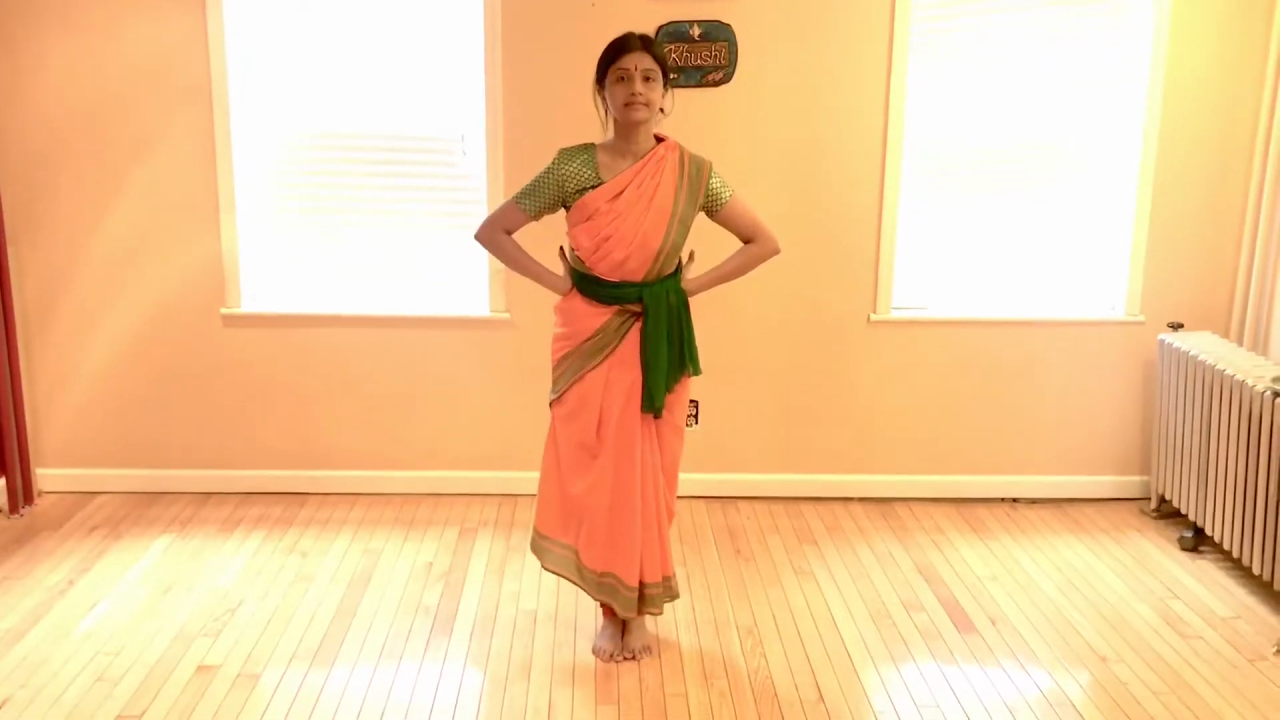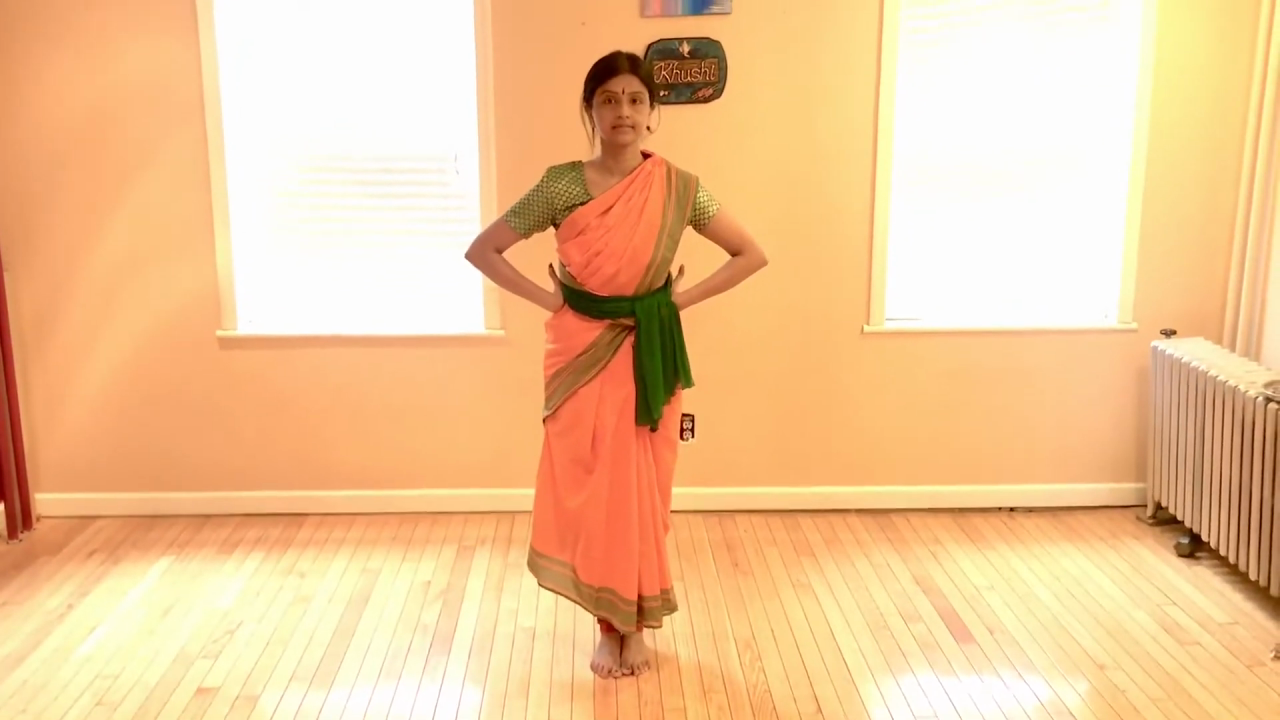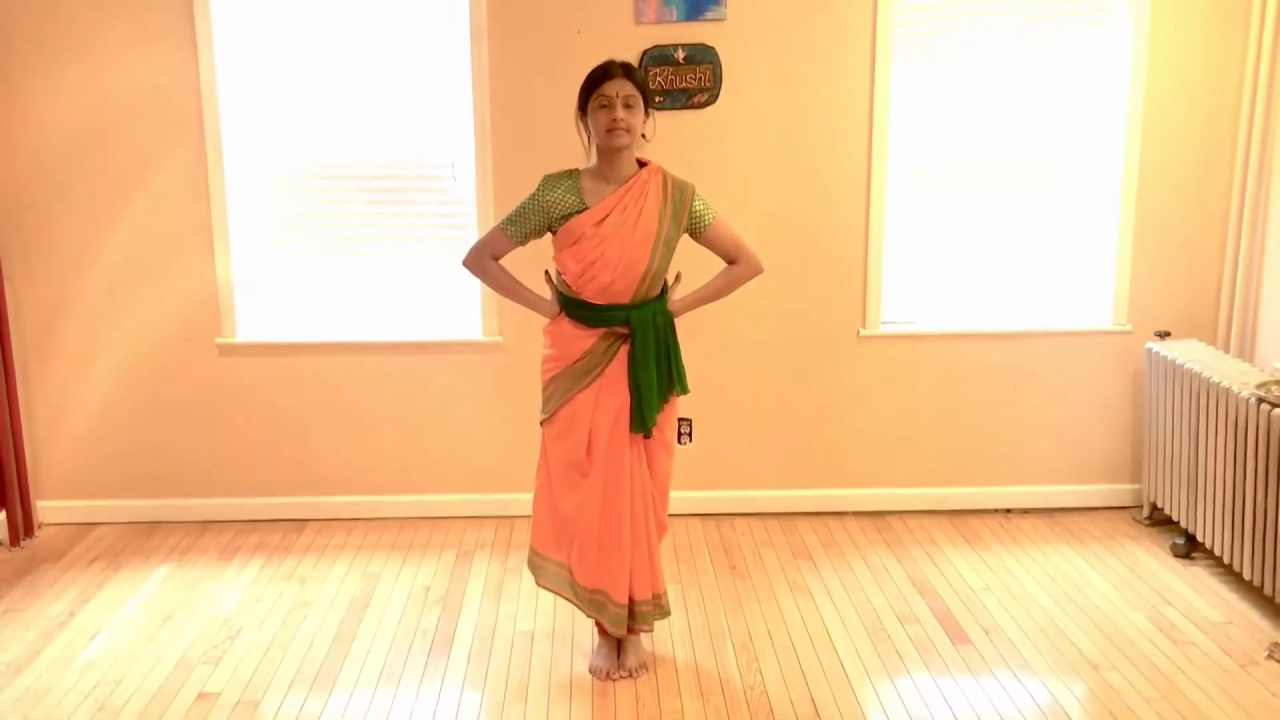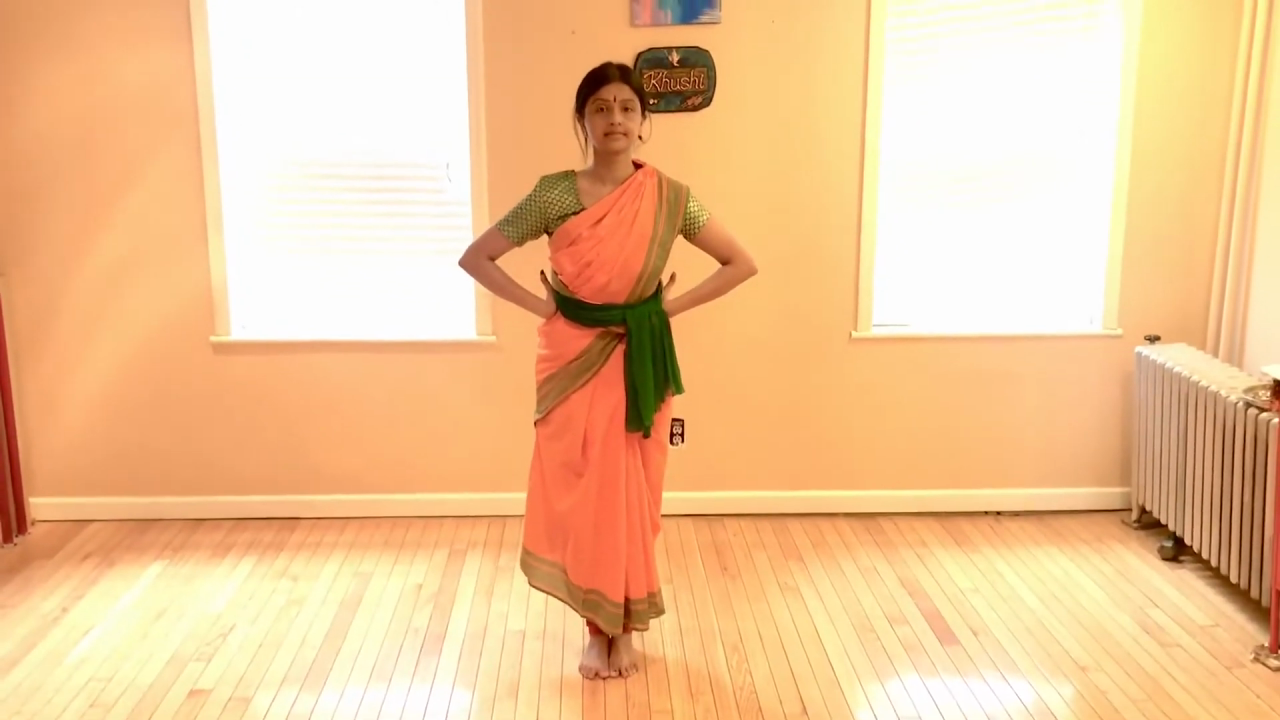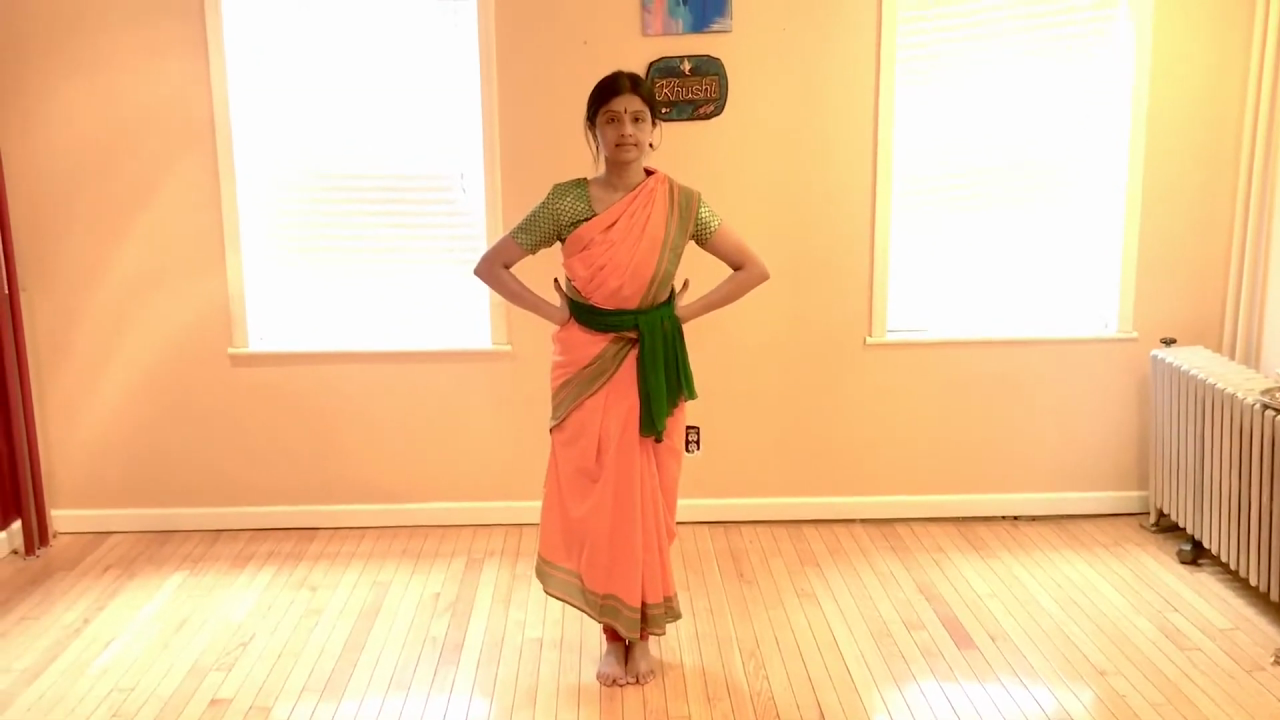
dt=1s
person 1, frame 1
left shoulder: (692, 173)
right shoulder: (572, 167)
left elbow: (764, 242)
right elbow: (491, 231)
left wrist: (693, 284)
right wrist: (558, 282)
left hip: (656, 340)
right hip: (589, 337)
left knee: (647, 473)
right knee: (593, 473)
left ankle: (638, 608)
right ankle: (608, 609)
person 1, frame 2
left shoulder: (679, 188)
right shoulder: (561, 185)
left elbow: (751, 254)
right elbow: (481, 250)
left wrist: (683, 297)
right wrist: (548, 298)
left hip: (648, 355)
right hip: (582, 352)
left knee: (643, 489)
right knee: (588, 488)
left ankle: (637, 623)
right ankle: (607, 625)
person 1, frame 3
left shoulder: (674, 196)
right shoulder: (557, 193)
left elbow: (747, 262)
right elbow: (479, 257)
left wrist: (678, 305)
right wrist: (545, 305)
left hip: (644, 361)
right hip: (578, 360)
left knee: (639, 493)
right knee: (586, 493)
left ankle: (635, 626)
right ankle: (604, 628)
person 1, frame 4
left shoulder: (669, 197)
right shoulder: (554, 194)
left elbow: (741, 263)
right elbow: (475, 257)
left wrist: (673, 305)
right wrist: (541, 305)
left hip: (638, 362)
right hip: (573, 359)
left knee: (632, 494)
right knee: (580, 494)
left ankle: (626, 625)
right ankle: (595, 628)
person 1, frame 5
left shoulder: (681, 204)
right shoulder: (565, 202)
left elbow: (753, 269)
right elbow: (490, 266)
left wrist: (686, 311)
right wrist: (555, 313)
left hip: (652, 367)
right hip: (587, 366)
left knee: (648, 501)
right knee: (595, 500)
left ankle: (643, 632)
right ankle: (613, 635)
